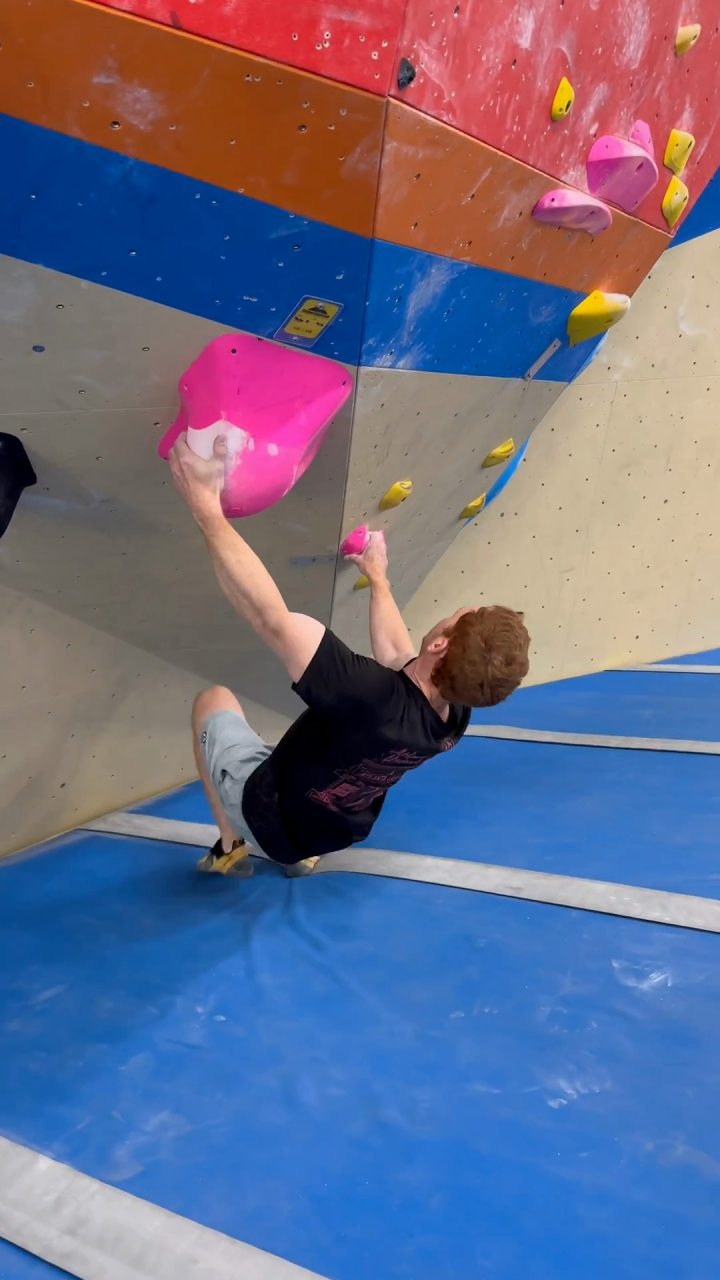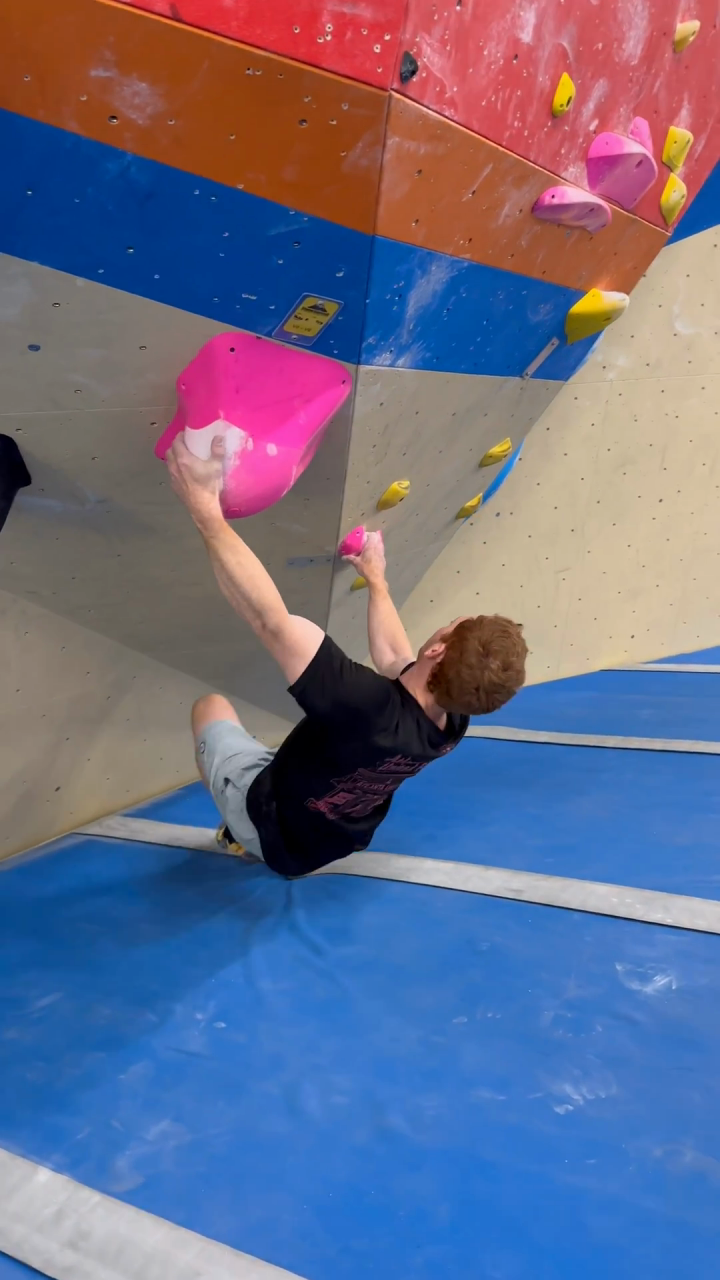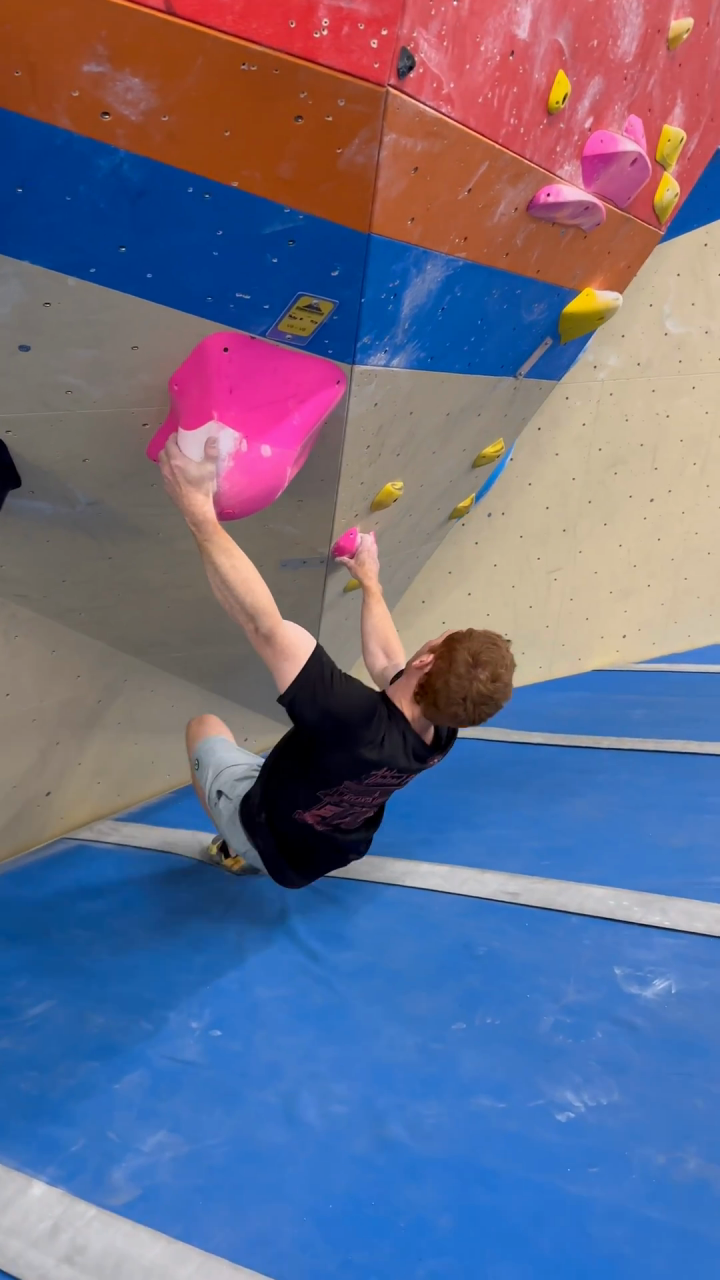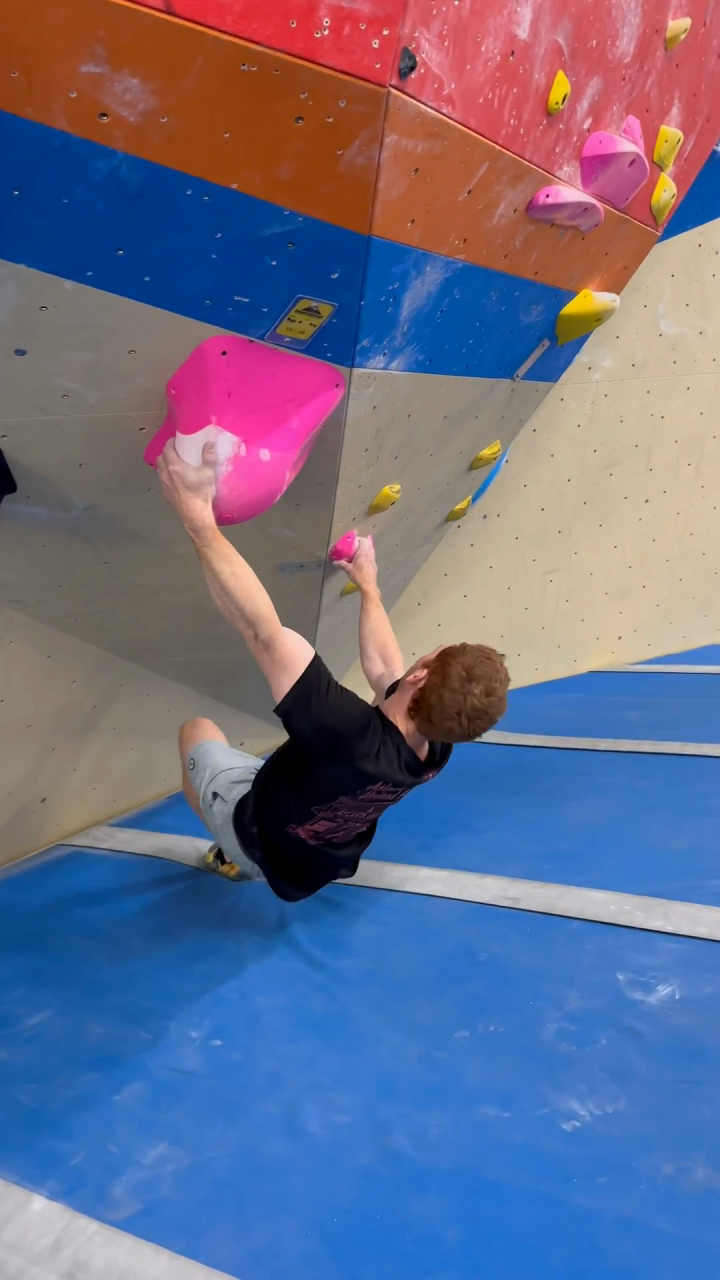
dt=0.1s
person 1, frame 1
left shoulder: (371, 697)
right shoulder: (454, 719)
left elbow: (271, 617)
right elbow: (395, 654)
left wrist: (206, 507)
right wrist: (378, 577)
left hip: (271, 824)
right hip: (334, 831)
left knee: (213, 700)
left ankle: (232, 846)
person 1, frame 2
left shoulder: (367, 705)
right shoulder: (452, 725)
left elbow: (271, 620)
right elbow: (394, 658)
left wrist: (205, 509)
right wrist: (376, 579)
left hip: (274, 832)
right hip: (334, 839)
left knee: (211, 709)
left ankle: (240, 841)
person 1, frame 3
left shoulder: (351, 716)
right shoulder: (441, 737)
left elbow: (263, 624)
right elbow: (384, 662)
left wrist: (199, 512)
right wrist: (369, 582)
left hip: (269, 842)
right hip: (336, 848)
left knee: (203, 727)
left ankle: (235, 851)
person 1, frame 4
left shoulder: (347, 729)
right shoulder: (436, 749)
left elbow: (263, 631)
right elbow: (381, 667)
left wrist: (198, 519)
right wrist: (367, 587)
left hip: (263, 848)
right hip: (327, 860)
left knee: (197, 731)
left ankle: (230, 858)
